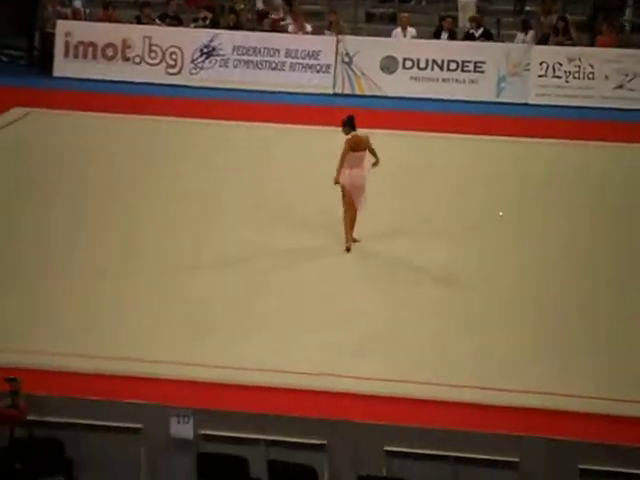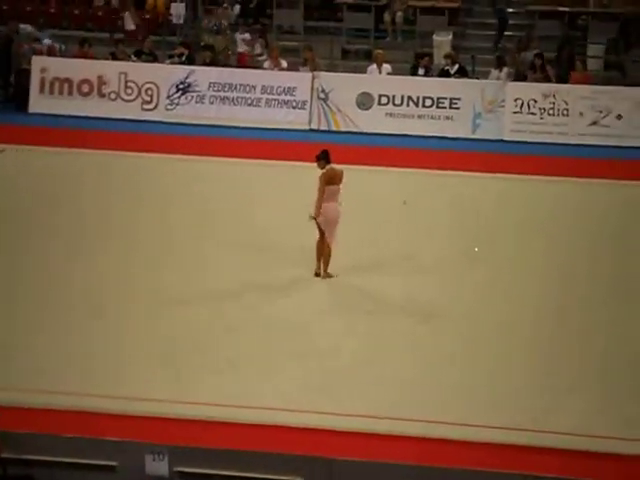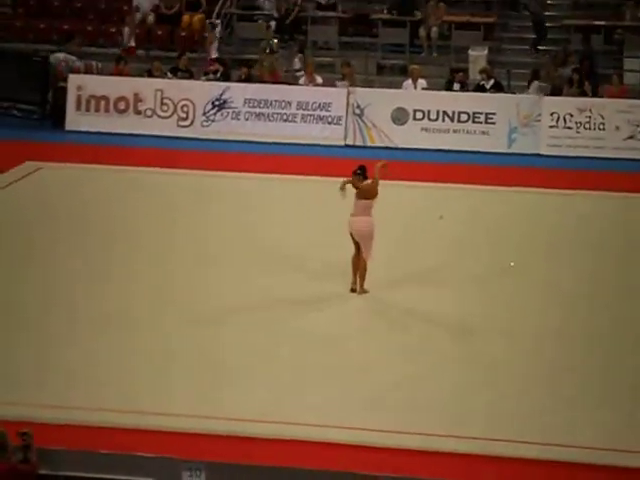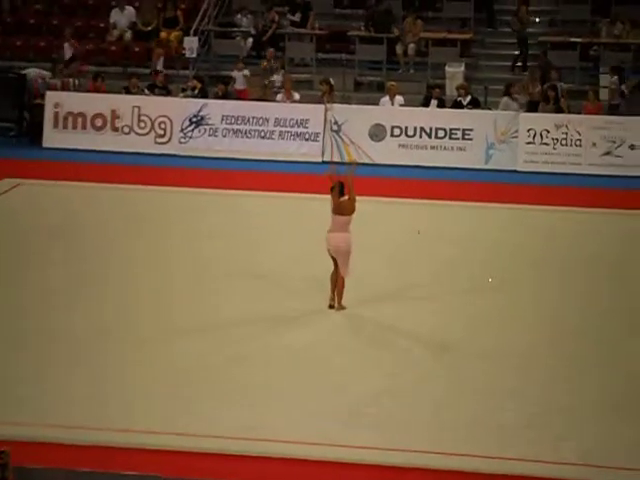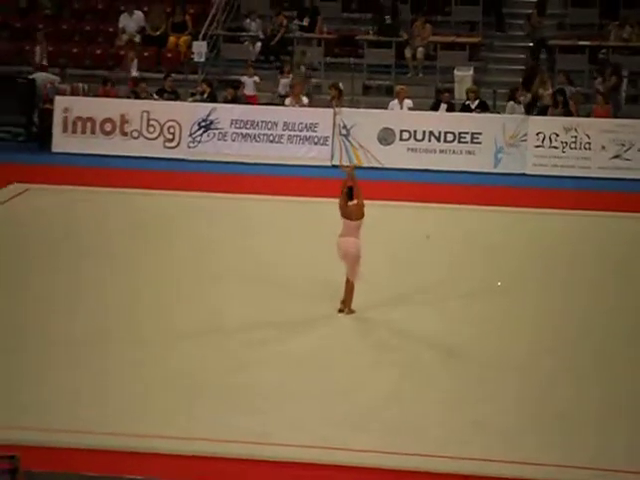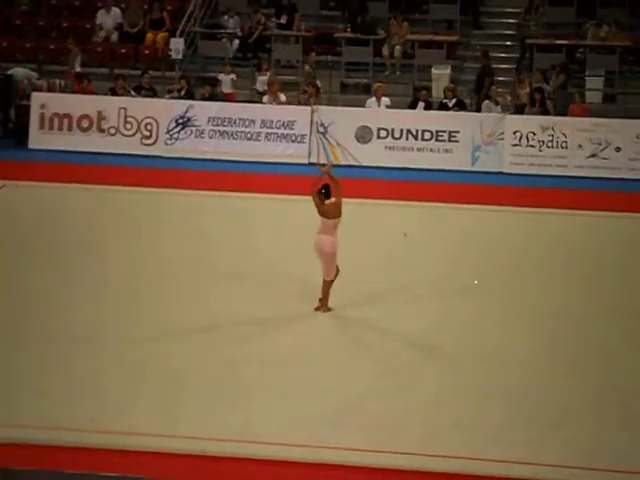
dt=0.5s
person 1, frame 1
left shoulder: (349, 141)
right shoulder: (366, 139)
left elbow: (342, 159)
right elbow: (371, 149)
left wrist: (337, 175)
right wrist: (376, 160)
left hip: (347, 174)
right hip: (359, 175)
left knee: (347, 208)
right knee: (354, 207)
left ankle: (348, 239)
right ankle: (350, 236)
person 1, frame 2
left shoulder: (324, 175)
right shoulder: (340, 172)
left elbow: (321, 195)
left wrist: (317, 211)
left hip: (323, 208)
right hip: (333, 208)
left knee: (321, 236)
right knee: (328, 241)
left ankle: (318, 267)
right ankle: (325, 271)
person 1, frame 3
left shoulder: (361, 189)
right shoulder: (374, 185)
left elbow: (352, 181)
right elbow: (376, 172)
left wrist: (344, 183)
right wrist: (381, 165)
left hip: (354, 222)
right hip: (366, 223)
left knee: (357, 251)
right knee: (364, 255)
left ankle: (354, 282)
right ankle: (361, 287)
person 1, frame 4
left shoulder: (336, 204)
right shoulder: (351, 203)
left elbow: (337, 187)
right elbow: (350, 185)
left wrist: (333, 174)
right wrist: (351, 169)
left hip: (331, 238)
right hip: (343, 239)
left knee: (336, 268)
right knee: (342, 272)
left ankle: (332, 298)
right ankle: (339, 303)
person 1, frame 5
left shoulder: (343, 209)
right shoulder: (360, 207)
left elbow: (343, 191)
right elbow: (357, 189)
left wrist: (347, 176)
right wrist: (352, 174)
left hip: (342, 242)
right hip: (353, 244)
left knee: (351, 275)
right knee: (351, 277)
left ankle: (344, 302)
right ankle: (348, 307)
person 1, frame 6
left shoulder: (320, 207)
right shoulder: (338, 204)
left elbow: (312, 192)
right elbow: (338, 186)
left wrist: (321, 175)
right wrist: (329, 173)
left hip: (320, 240)
right hip: (329, 242)
left knee: (333, 271)
right knee: (328, 275)
left ankle: (323, 300)
right ankle: (324, 304)
